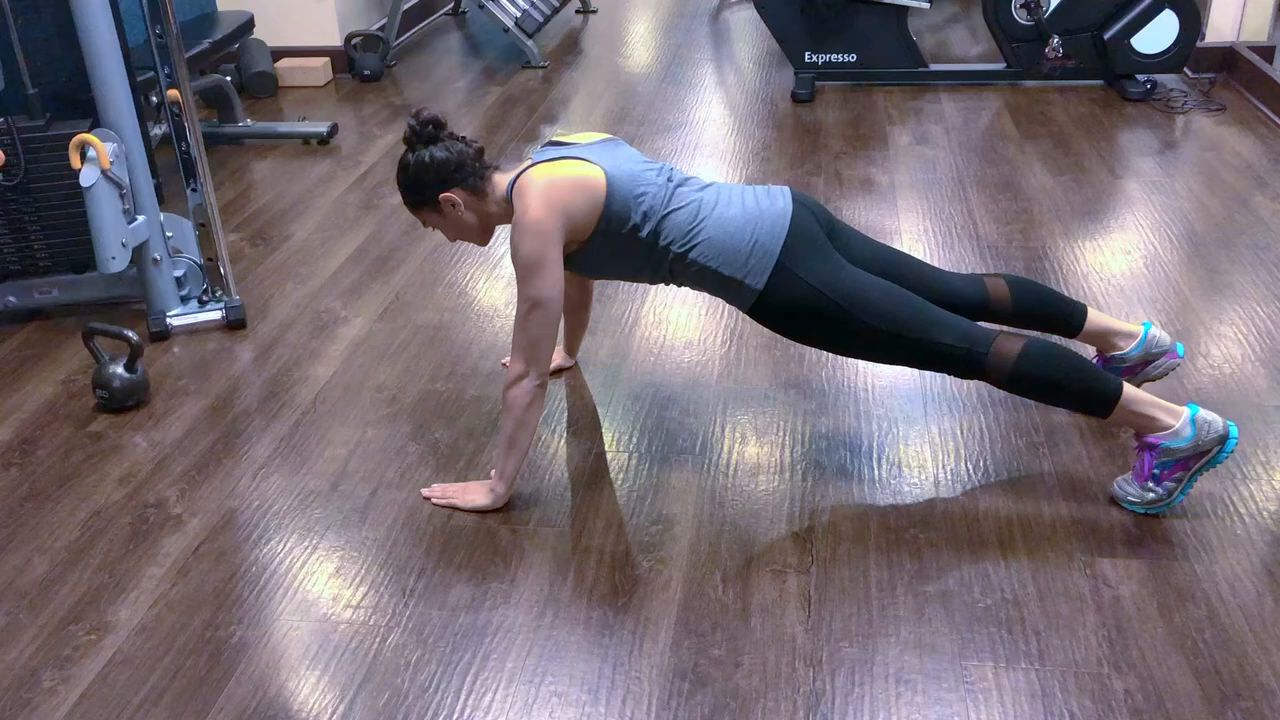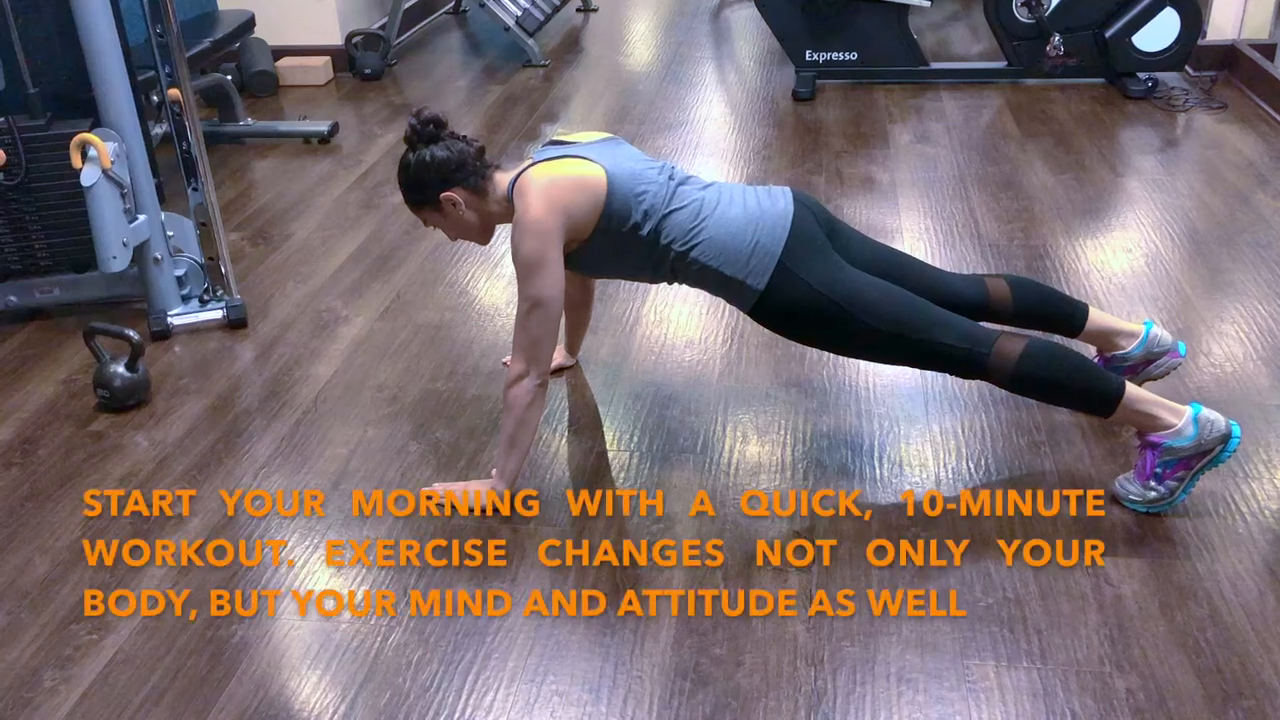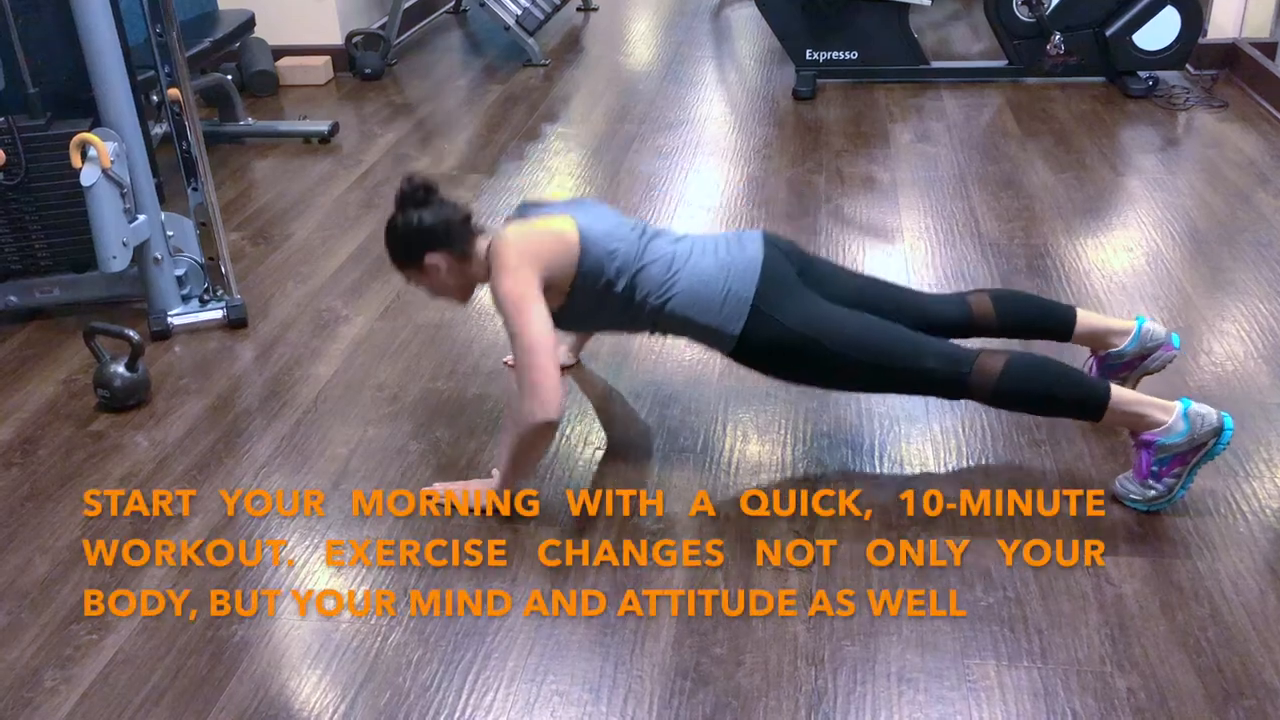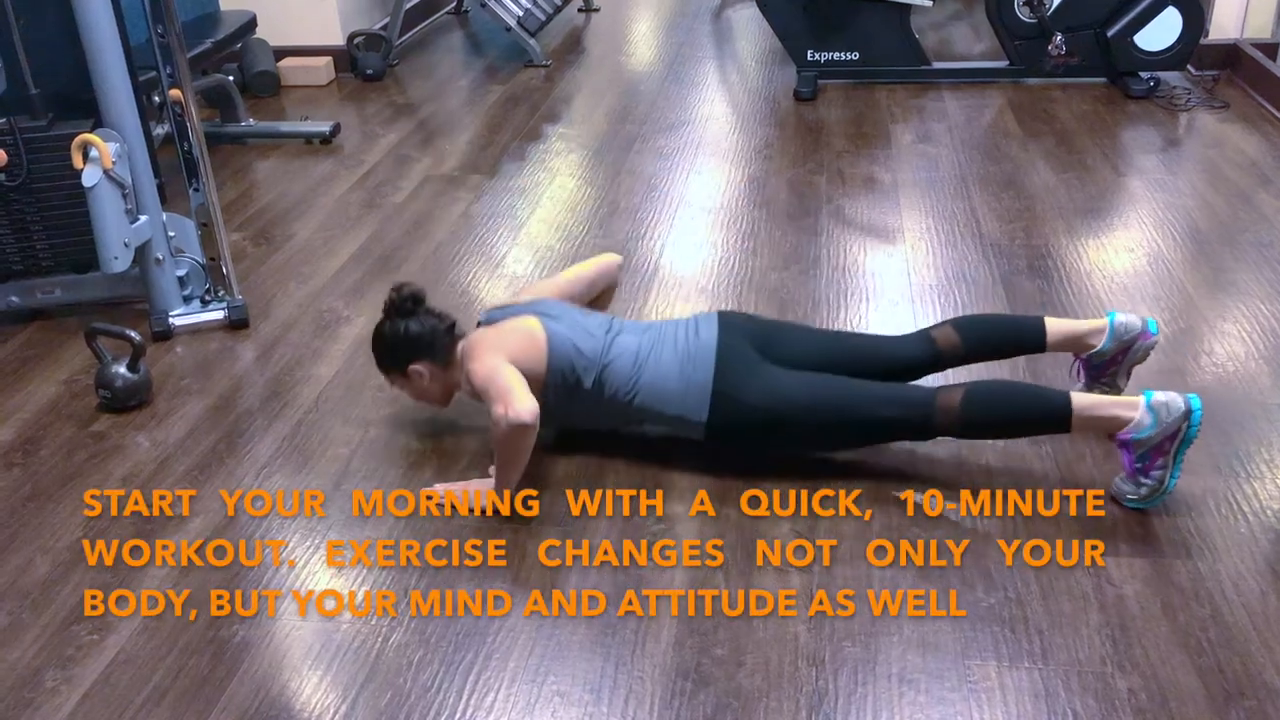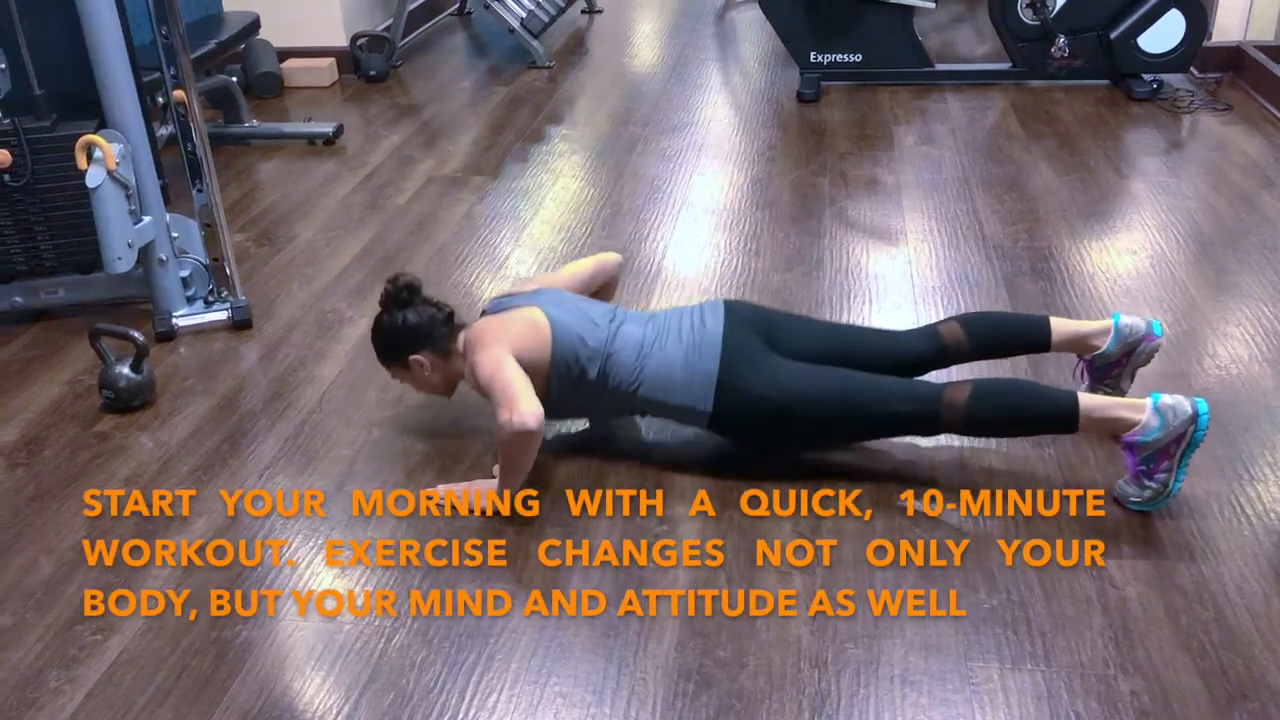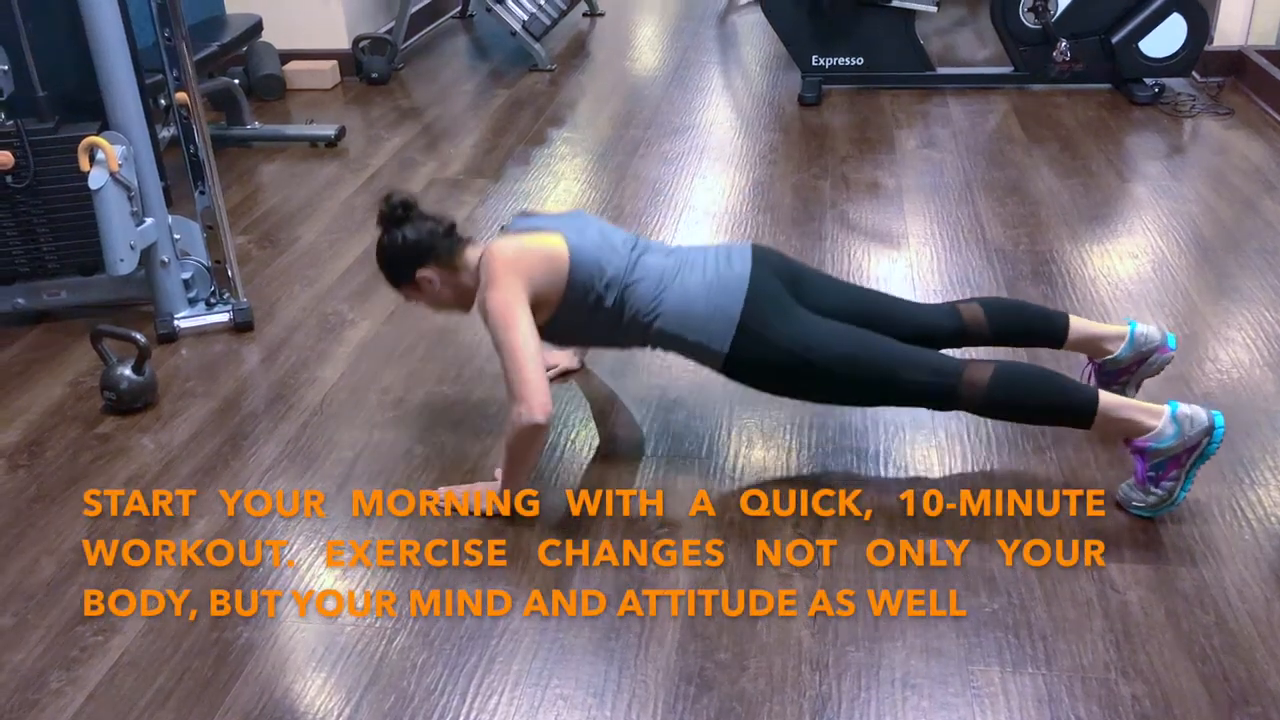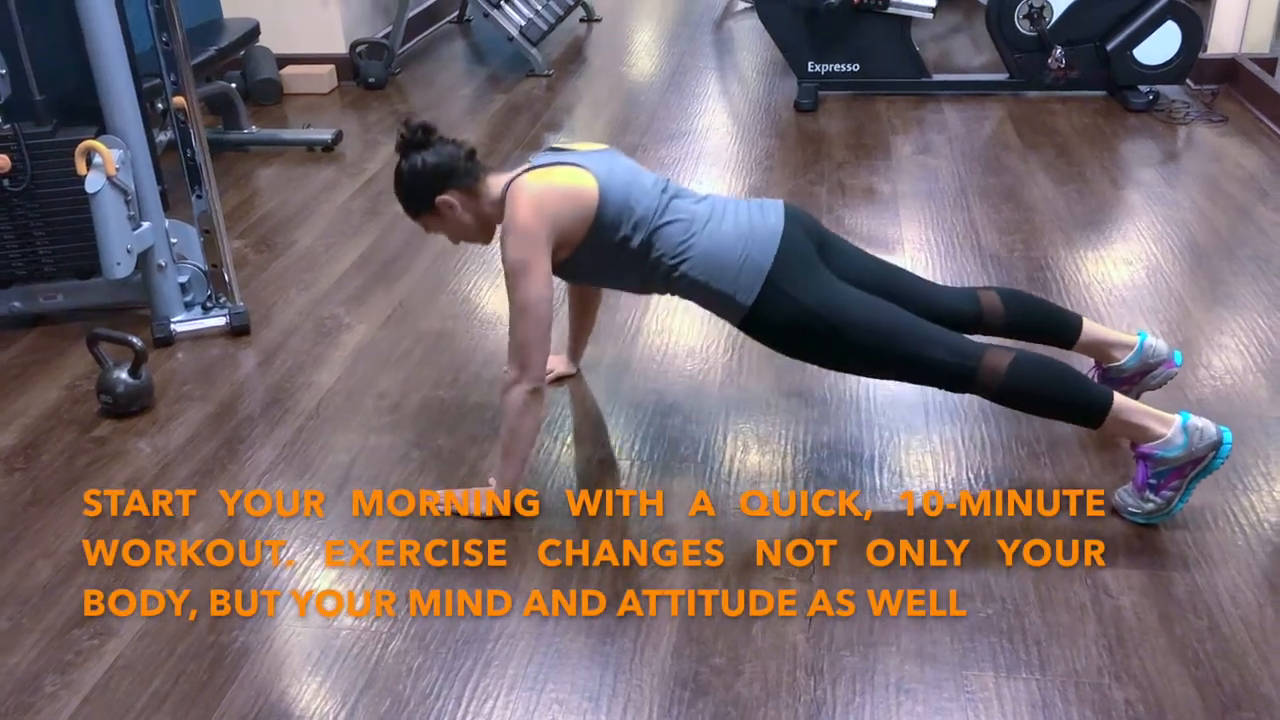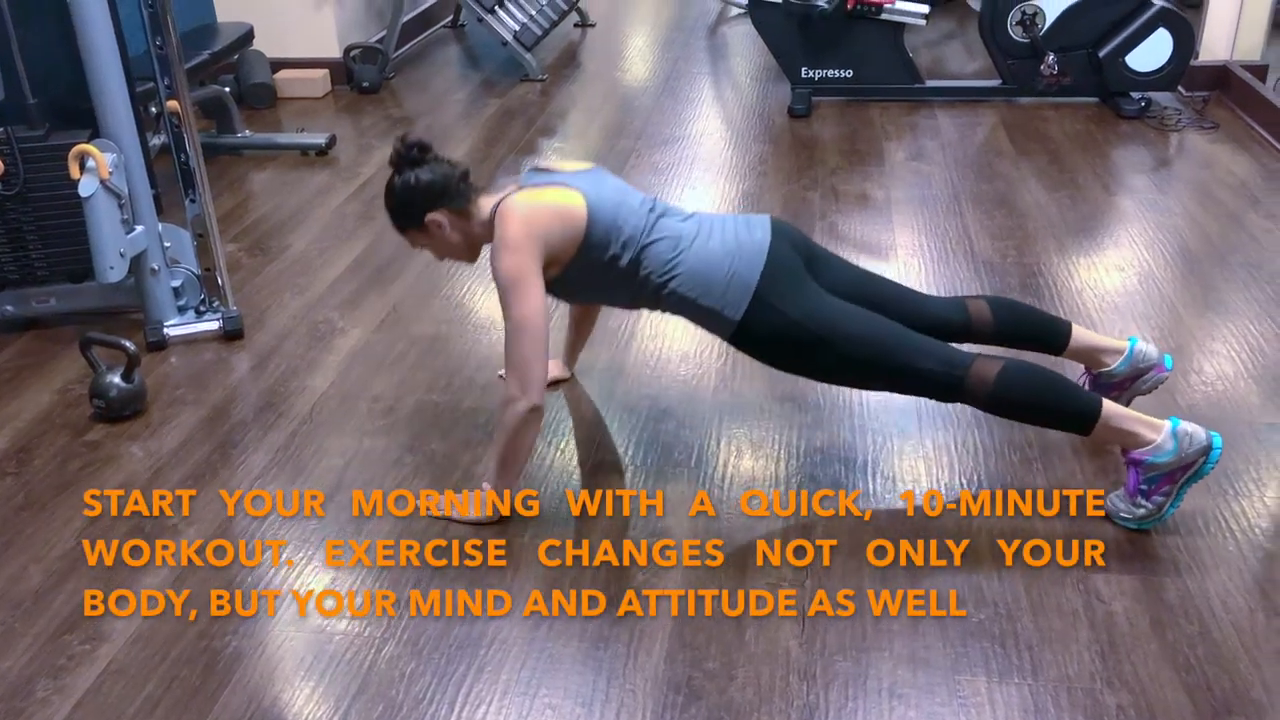
dt=0.3s
person 1, frame 1
left shoulder: (533, 208)
right shoulder: (553, 159)
left elbow: (526, 369)
left wrist: (497, 486)
right wrist: (570, 350)
left hip: (771, 268)
right hip: (779, 217)
left knee: (958, 344)
right knee: (955, 295)
left ankle: (1179, 428)
right ankle: (1130, 338)
person 1, frame 2
left shoulder: (534, 207)
right shoulder: (556, 155)
left elbow: (526, 369)
left wrist: (498, 486)
right wrist: (571, 350)
left hip: (771, 269)
right hip: (781, 218)
left knee: (960, 346)
right knee: (957, 297)
left ankle: (1180, 428)
right ankle: (1130, 340)
person 1, frame 3
left shoulder: (510, 267)
right shoulder: (533, 221)
left elbow: (543, 408)
left wrist: (504, 487)
right wrist: (575, 341)
left hip: (753, 316)
right hip: (752, 261)
left knee: (944, 367)
right knee: (939, 313)
left ankle: (1172, 421)
right ankle: (1124, 335)
person 1, frame 4
left shoulder: (480, 359)
right shoulder: (514, 311)
left elbow: (520, 418)
right elbow: (612, 261)
left wrist: (500, 489)
left hip: (720, 395)
right hip: (714, 336)
left knee: (915, 409)
right knee: (907, 356)
left ankle: (1140, 416)
right ankle: (1103, 332)
person 1, frame 5
left shoulder: (484, 349)
right shoulder: (510, 303)
left elbow: (525, 422)
right elbow: (610, 260)
left wrist: (504, 491)
left hip: (727, 387)
right hip: (724, 325)
left knee: (918, 405)
right knee: (912, 348)
left ankle: (1148, 421)
right ankle: (1108, 335)
person 1, frame 6
left shoulder: (498, 282)
right shoulder: (523, 231)
left elbow: (534, 414)
left wrist: (506, 490)
right wrist: (577, 343)
left hip: (742, 330)
right hip: (744, 273)
left knee: (935, 378)
right knee: (933, 325)
left ankle: (1162, 428)
right ankle: (1121, 340)
person 1, frame 7
left shoulder: (523, 219)
right shoulder: (549, 165)
left elbow: (523, 381)
left wrist: (499, 496)
right wrist: (573, 357)
left hip: (759, 282)
right hip: (772, 230)
left knee: (950, 360)
right knee: (950, 308)
left ankle: (1174, 438)
right ankle: (1128, 352)
person 1, frame 8
left shoulder: (512, 237)
right shoulder: (539, 183)
left elbow: (523, 398)
left wrist: (493, 498)
right wrist: (570, 361)
left hip: (746, 300)
right hip: (757, 245)
left knee: (940, 371)
right knee: (940, 317)
left ankle: (1161, 442)
right ankle: (1119, 356)
